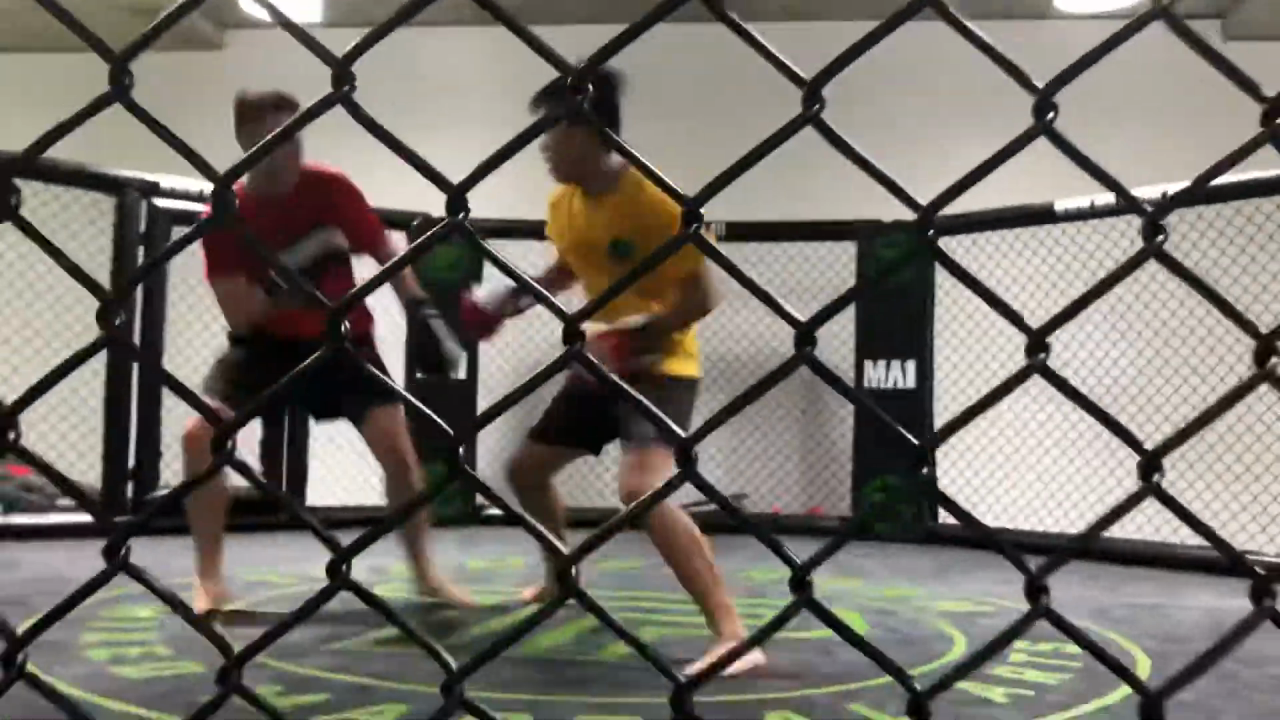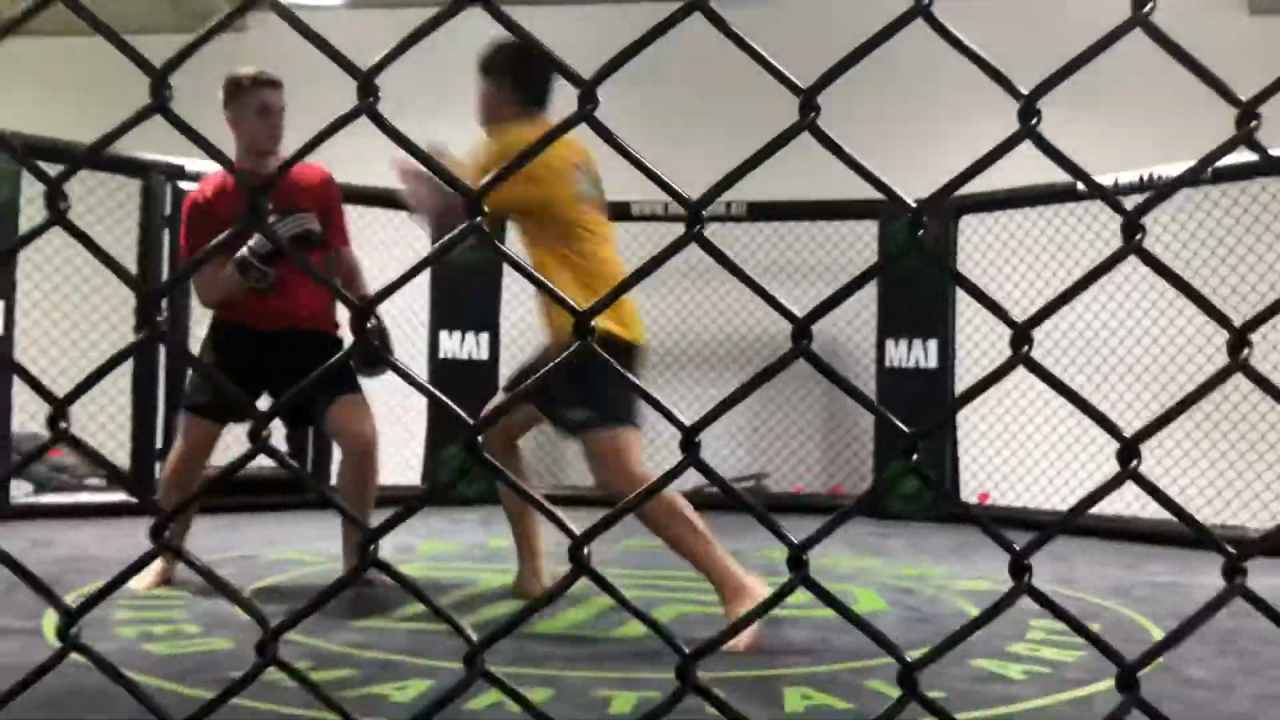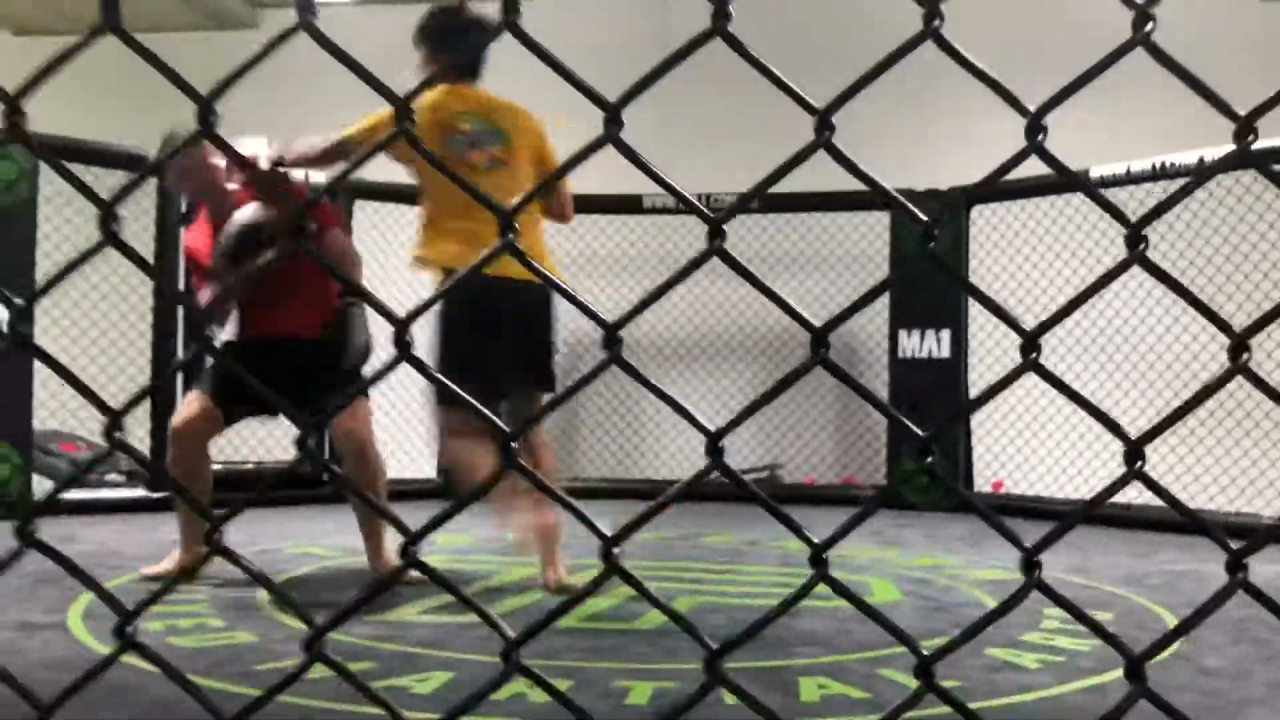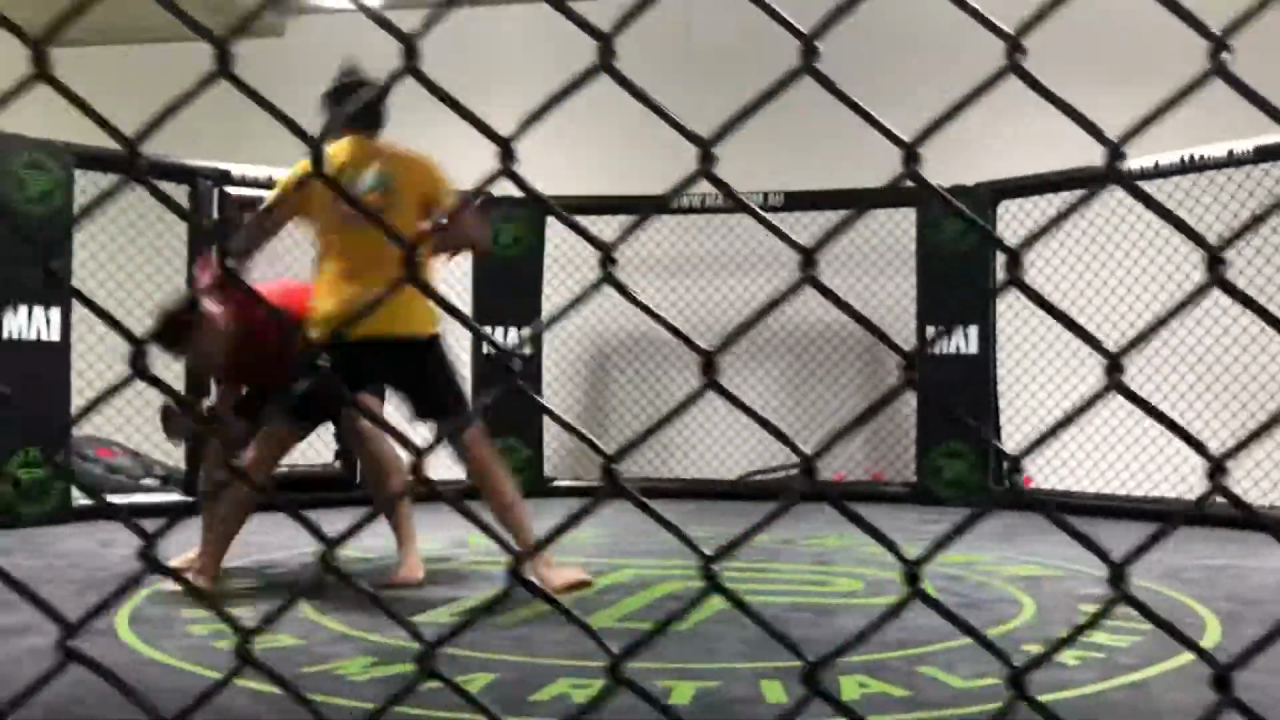
dt=0.2s
person 1, frame 1
left shoulder: (655, 204)
right shoulder: (565, 204)
left elbow: (700, 295)
left wrist: (640, 333)
right wrist: (500, 306)
left hip: (659, 366)
right hip: (600, 364)
left knee: (642, 489)
right knee: (525, 467)
left ankle: (730, 632)
right ankle: (563, 578)
person 1, frame 2
left shoulder: (515, 148)
right shoulder: (566, 149)
left elbow: (445, 208)
left wrist: (418, 180)
left hip: (597, 329)
right hip: (577, 330)
left knee: (619, 468)
right knee: (498, 432)
left ankle: (738, 590)
right ankle: (530, 572)
person 1, frame 3
left shoulder: (416, 113)
right shoulder: (523, 120)
left elbow: (332, 153)
right elbow: (562, 209)
left wrist: (277, 161)
left hip: (476, 282)
right hip: (530, 282)
left knee: (460, 429)
right knee: (527, 420)
left ankle: (527, 512)
right ankle: (550, 561)
person 1, frame 4
left shoulder: (312, 171)
right shoulder: (416, 168)
left elbow: (252, 235)
right elbow: (473, 235)
left hip: (341, 331)
right hip: (412, 328)
left knee: (269, 445)
right knee: (476, 444)
left ankle: (208, 563)
right ankle: (537, 562)
person 2, frame 1
left shoulder: (331, 190)
right shoulder: (224, 218)
left elbow: (385, 255)
right elbow: (241, 315)
left wrist: (426, 313)
right wrist: (291, 271)
left hip: (341, 336)
right hip: (265, 338)
left knee: (394, 444)
right knee: (199, 435)
left ankle: (424, 571)
right ankle: (209, 578)
person 2, frame 2
left shoulder: (316, 184)
right shoulder: (206, 200)
left elbow: (341, 258)
right elbow: (208, 293)
right wrist: (261, 252)
left hip: (310, 336)
right hip: (238, 336)
left knee: (361, 438)
right knee: (190, 449)
left ankle: (357, 560)
right ankle: (168, 561)
person 2, frame 3
left shoulder: (277, 193)
right shoulder: (197, 240)
left elbow: (344, 254)
left wrist: (352, 312)
left hip: (321, 337)
right hip: (257, 344)
left knee: (355, 436)
right knee: (185, 426)
left ankle: (381, 555)
right ankle: (191, 550)
person 2, frame 4
left shoulder: (266, 307)
right elbow: (227, 423)
right wrist: (196, 424)
right hip: (283, 372)
left knee: (364, 430)
right knee: (218, 444)
left ankle: (408, 548)
